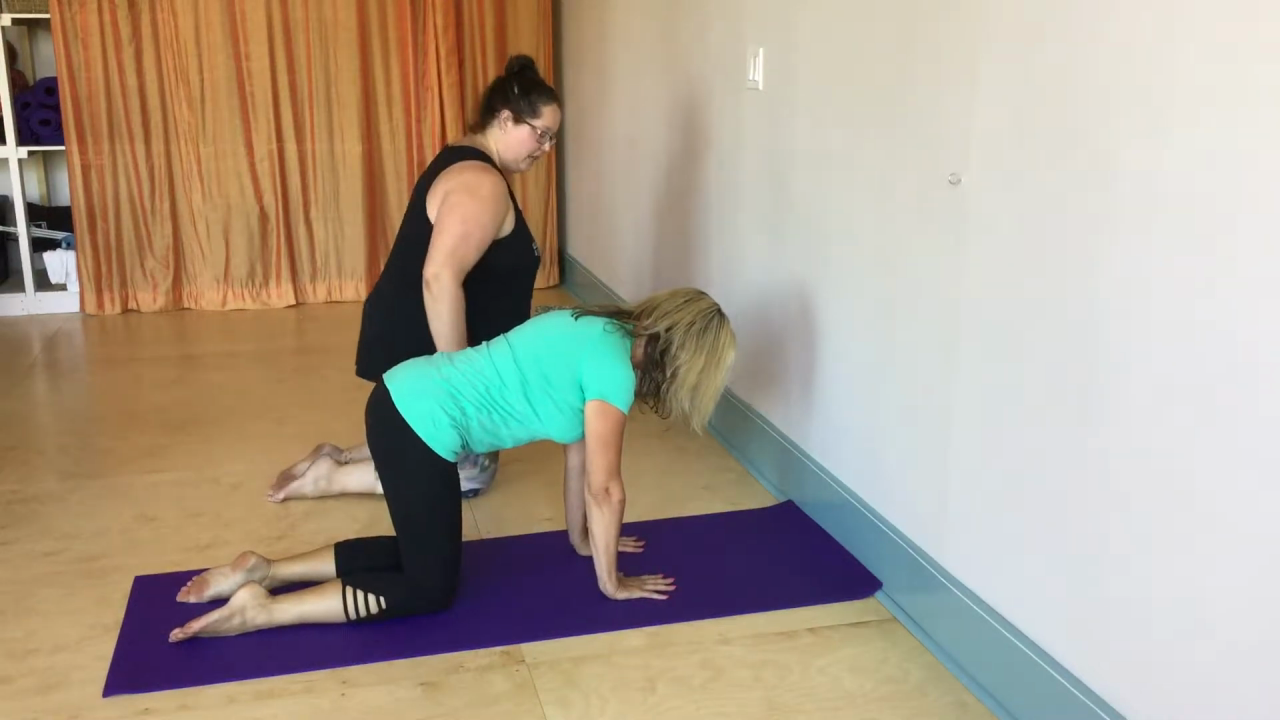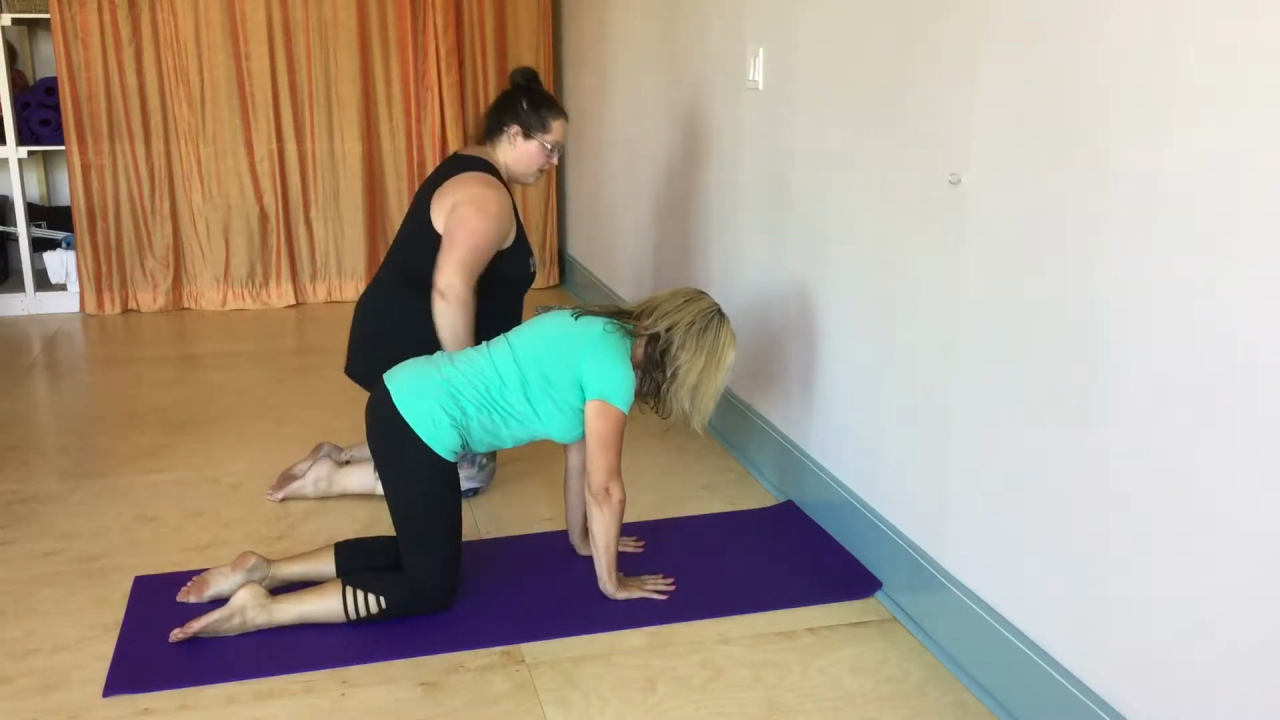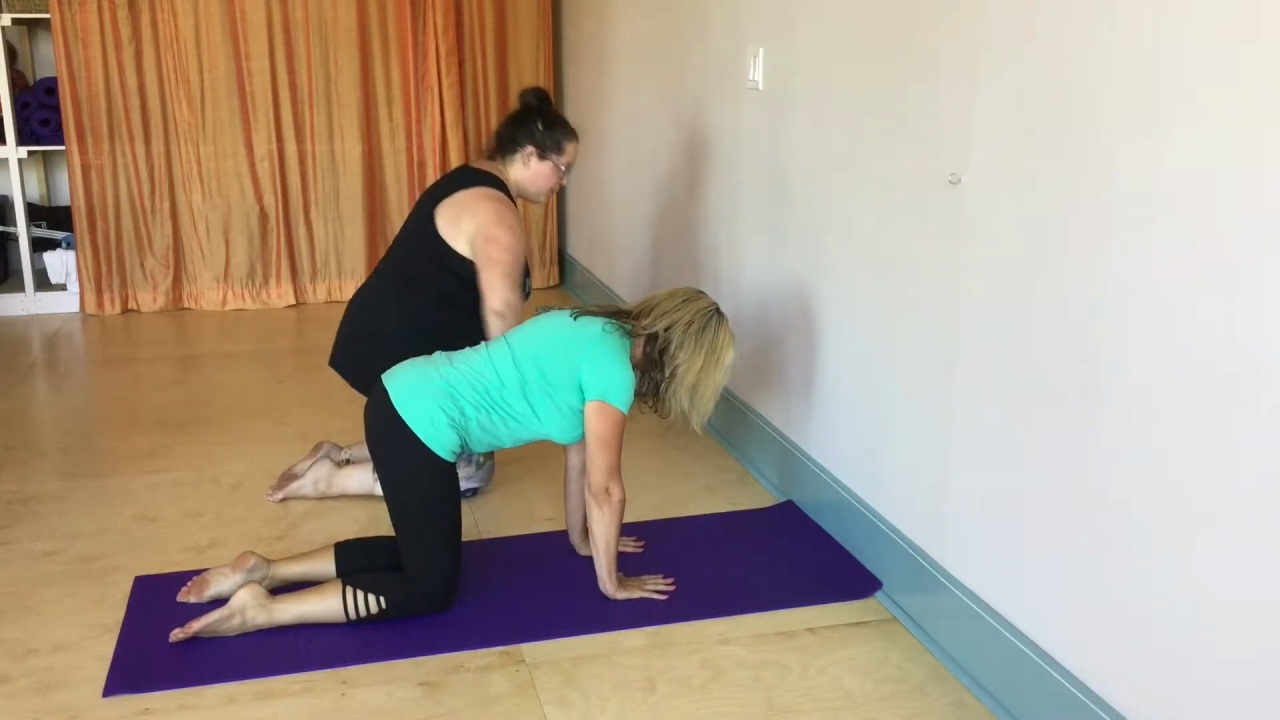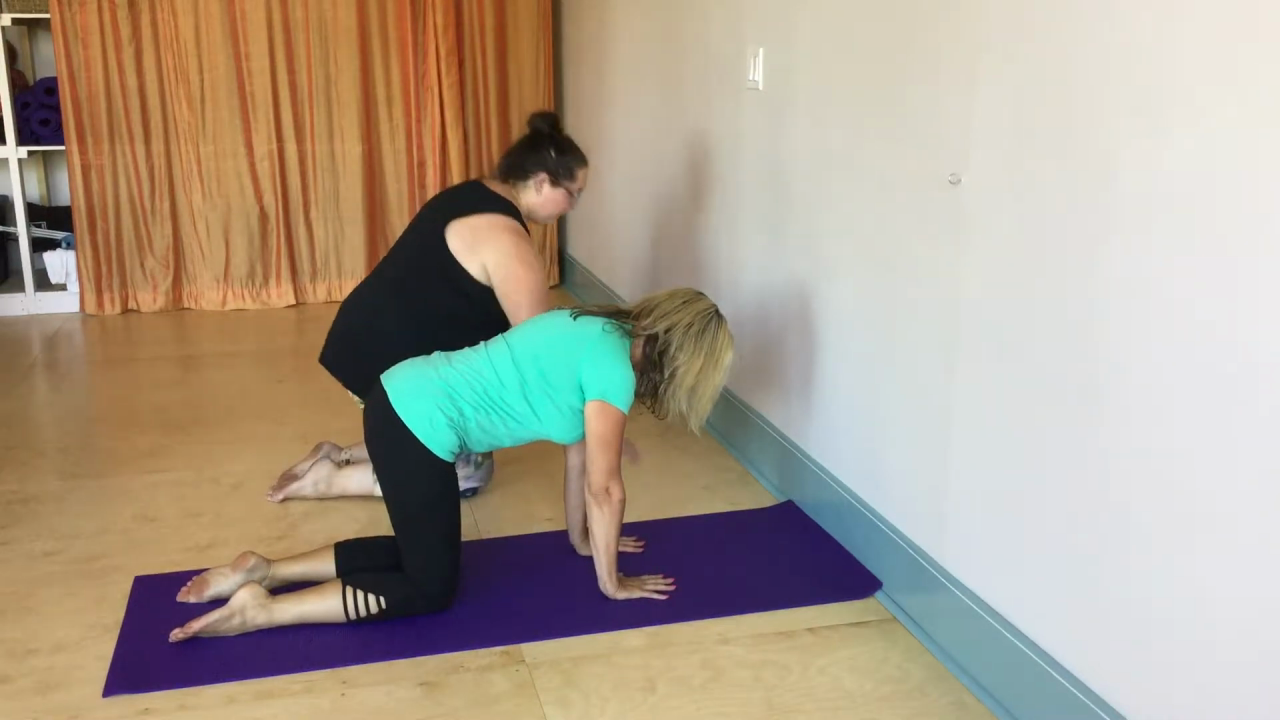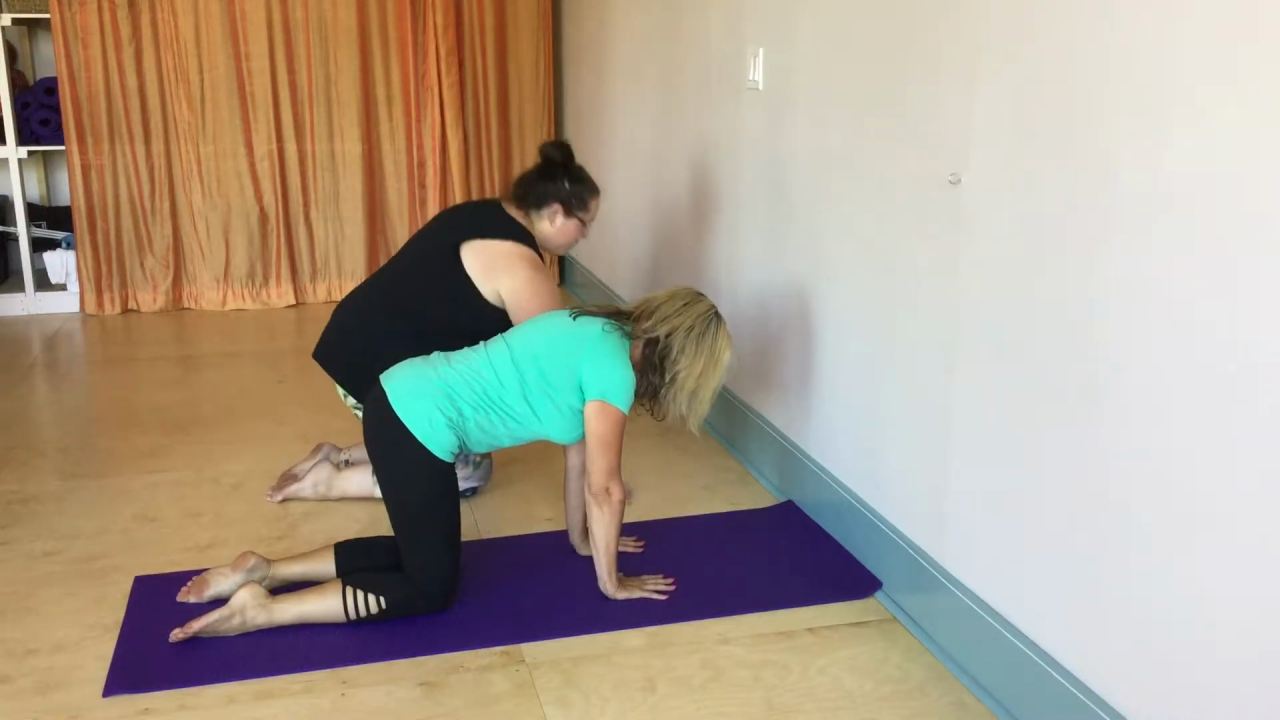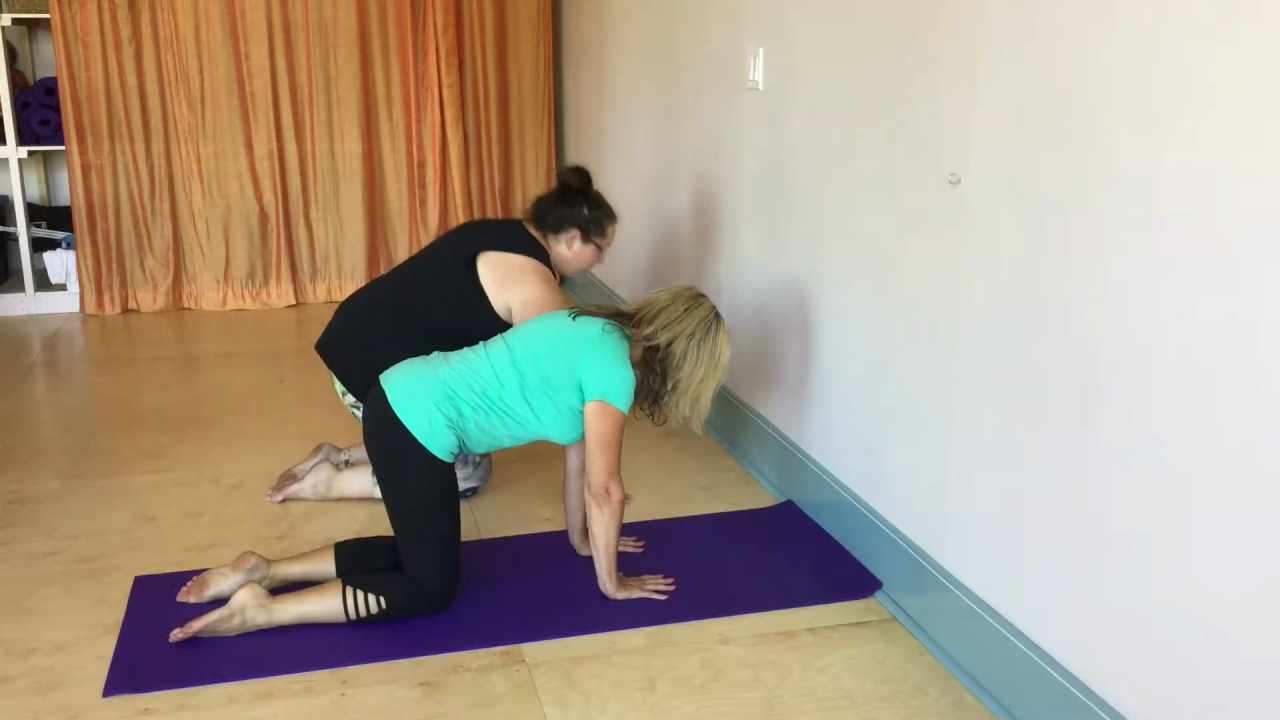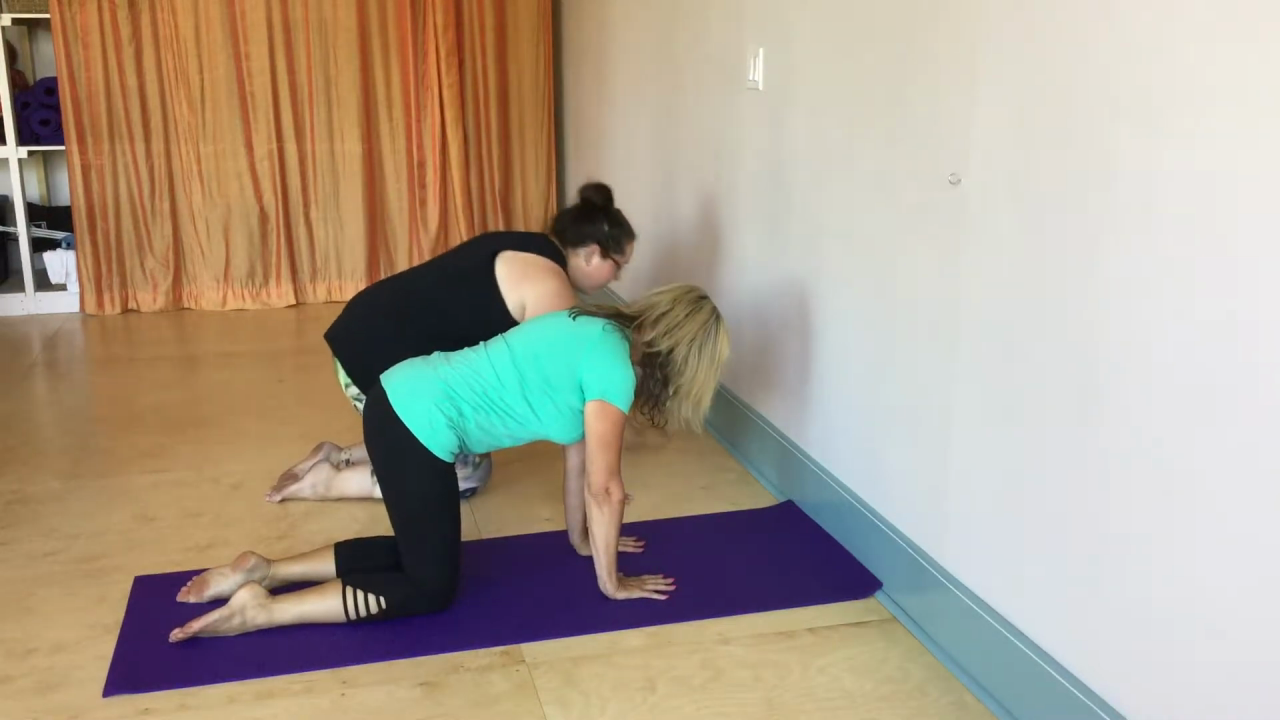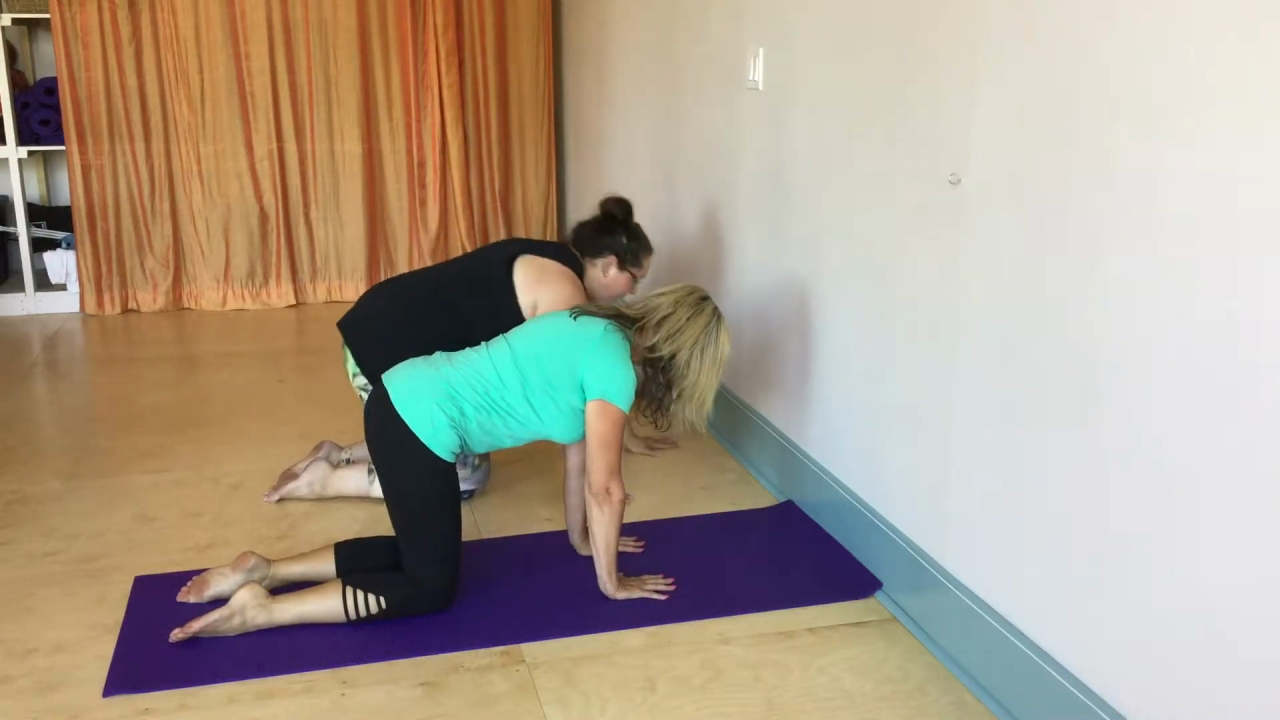
dt=0.2s
person 1, frame 1
left shoulder: (602, 335)
right shoulder: (614, 366)
left elbow: (578, 451)
right elbow: (604, 487)
left wrist: (581, 538)
right wrist: (611, 581)
left hip: (406, 400)
right hip: (420, 423)
left knee: (421, 552)
right knee: (431, 588)
left ankle: (263, 570)
right ankle: (260, 609)
person 1, frame 2
left shoulder: (603, 335)
right shoulder: (614, 367)
left elbow: (578, 451)
right elbow: (604, 487)
left wrist: (581, 538)
right wrist: (611, 581)
left hip: (406, 400)
right hip: (420, 423)
left knee: (421, 552)
right knee: (431, 588)
left ankle: (262, 570)
right ankle: (259, 609)
person 1, frame 3
left shoulder: (601, 335)
right shoulder: (614, 367)
left elbow: (579, 450)
right elbow: (604, 487)
left wrist: (581, 538)
right wrist: (611, 581)
left hip: (404, 400)
right hip: (419, 423)
left knee: (421, 552)
right knee: (431, 588)
left ankle: (262, 570)
right ankle: (259, 610)
person 1, frame 4
left shoulder: (599, 333)
right shoulder: (613, 367)
left elbow: (578, 452)
right elbow: (605, 487)
left wrist: (581, 538)
right wrist: (611, 581)
left hip: (403, 400)
right hip: (417, 423)
left knee: (420, 552)
right knee: (431, 587)
left ankle: (262, 570)
right ankle: (259, 609)
person 1, frame 5
left shoulder: (598, 335)
right shoulder: (614, 367)
left elbow: (577, 450)
right elbow: (603, 486)
left wrist: (581, 538)
right wrist: (611, 581)
left hip: (403, 400)
right hip: (417, 424)
left knee: (420, 552)
right knee: (432, 588)
left ankle: (262, 570)
right ankle: (259, 609)
person 1, frame 6
left shoulder: (599, 336)
right shoulder: (614, 367)
left elbow: (577, 451)
right elbow: (604, 487)
left wrist: (582, 538)
right wrist: (611, 581)
left hip: (402, 400)
right hip: (417, 424)
left knee: (420, 552)
right knee: (432, 587)
left ankle: (262, 570)
right ankle: (259, 610)
person 1, frame 7
left shoulder: (599, 335)
right shoulder: (614, 367)
left elbow: (578, 453)
right elbow: (605, 487)
left wrist: (581, 538)
right wrist: (611, 581)
left hip: (402, 401)
right hip: (418, 423)
left knee: (420, 552)
right knee: (432, 588)
left ankle: (261, 571)
right ankle: (259, 611)
person 1, frame 8
left shoulder: (599, 334)
right shoulder: (615, 367)
left elbow: (578, 449)
right elbow: (604, 487)
left wrist: (581, 537)
right wrist: (611, 581)
left hip: (404, 400)
right hip: (419, 423)
left knee: (421, 551)
right knee: (432, 588)
left ankle: (262, 570)
right ankle: (259, 610)
person 2, frame 1
left shoulder: (464, 161)
right shoulder: (481, 184)
right elbow: (440, 278)
left hip: (410, 341)
right hip: (421, 352)
right knee: (471, 473)
left ankle: (337, 457)
person 2, frame 2
left shoulder: (467, 167)
right shoulder: (485, 195)
right elbow: (450, 287)
left hip: (402, 342)
right hip: (412, 355)
right knee: (470, 473)
left ankle: (337, 456)
person 2, frame 3
left shoulder: (472, 179)
right shoulder: (494, 212)
right elbow: (501, 309)
left hip: (390, 343)
right hip: (401, 357)
right knee: (468, 472)
left ankle: (336, 456)
person 2, frame 4
left shoulder: (473, 196)
right shoulder: (507, 242)
left hip: (369, 343)
right hip: (396, 367)
right knee: (469, 474)
left ankle: (331, 457)
right ankle: (328, 476)
person 2, frame 5
left shoulder: (487, 216)
right shoulder: (520, 267)
left hip: (360, 344)
right hip: (381, 369)
right knee: (469, 473)
left ankle: (336, 457)
right ankle: (329, 481)
person 2, frame 6
left shoulder: (508, 237)
right shoulder: (533, 282)
left hip: (364, 343)
right hip: (378, 367)
right knee: (467, 472)
left ankle: (336, 457)
right ankle: (329, 481)
person 2, frame 7
left shoulder: (528, 255)
right shoulder: (549, 284)
left hip: (373, 341)
right hip: (384, 364)
right knee: (467, 474)
left ankle: (332, 457)
right ankle: (326, 478)
person 2, frame 8
left shoulder: (548, 263)
right shoulder: (562, 288)
left wrist: (627, 434)
left hip: (386, 336)
right hip: (392, 352)
right knee: (464, 473)
left ankle: (338, 455)
right ankle: (326, 478)
